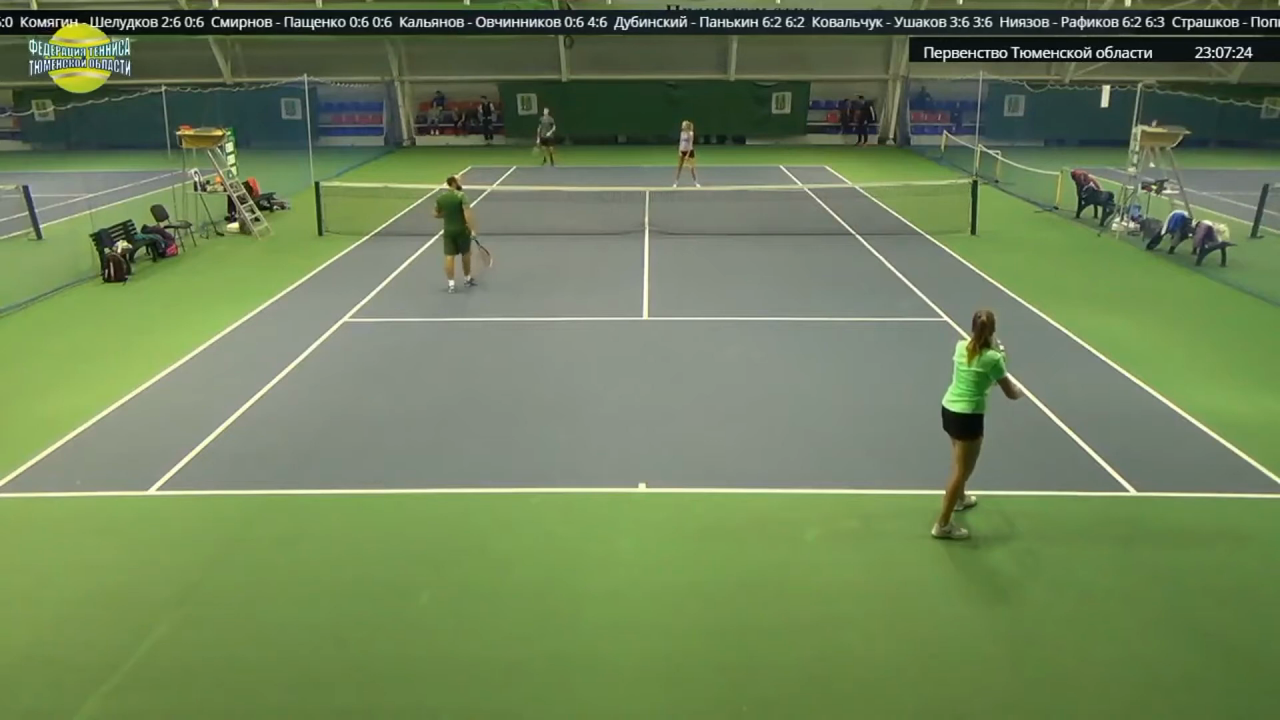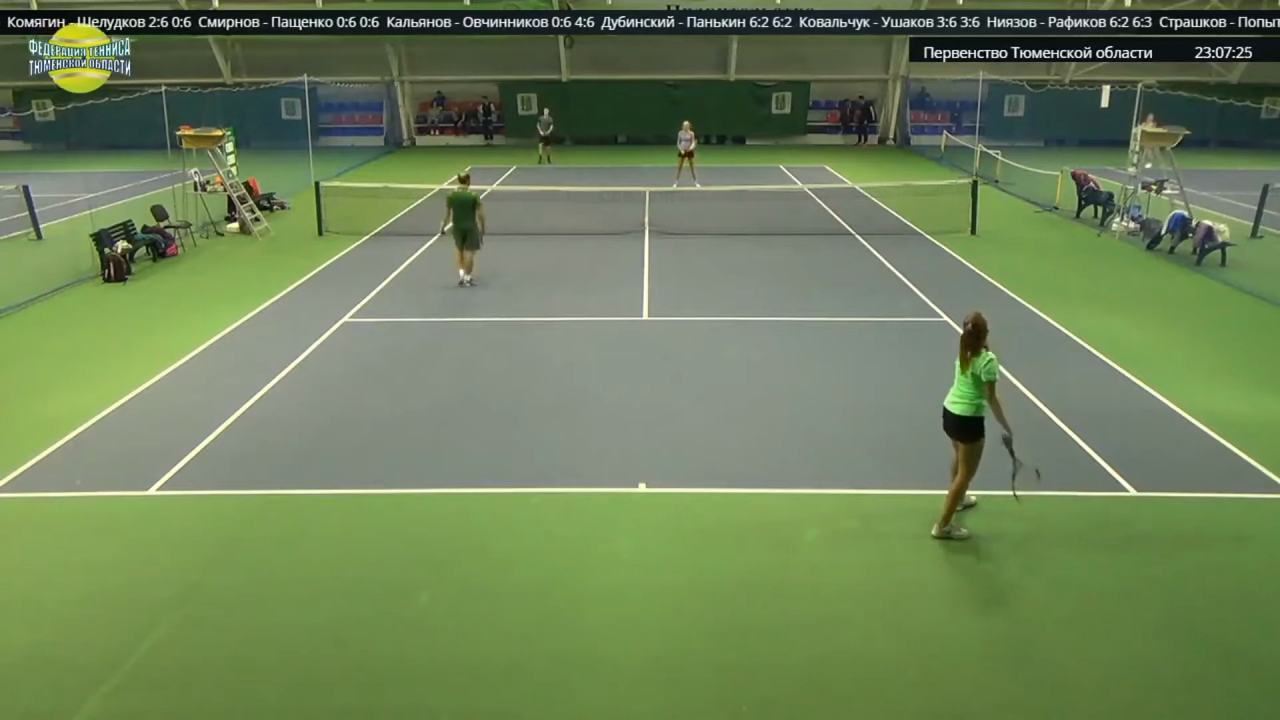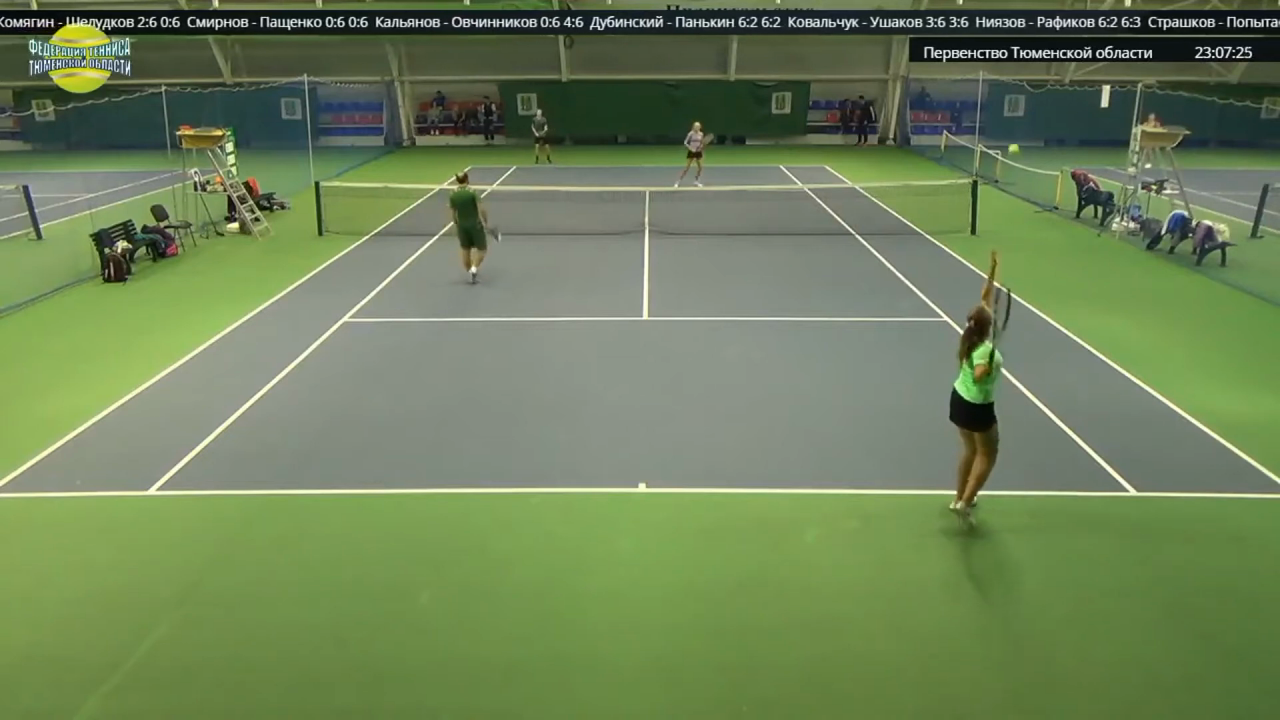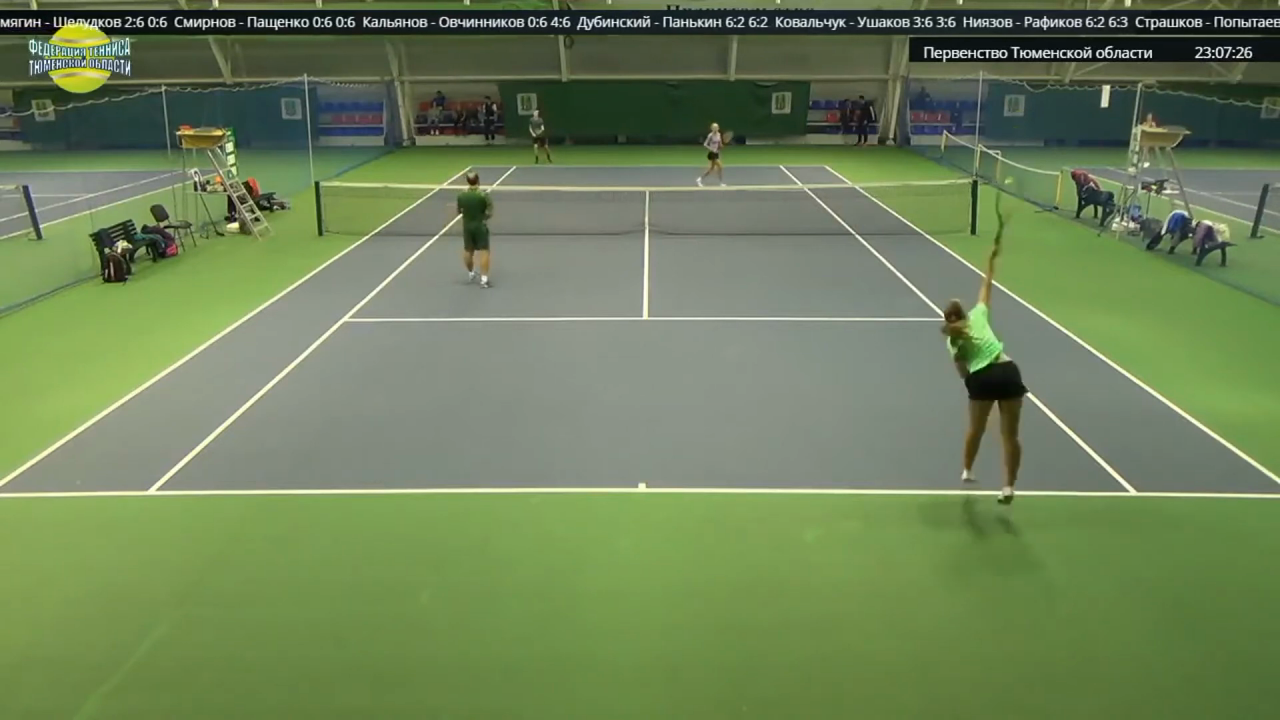
dt=0.5s
person 1, frame 1
left shoulder: (961, 347)
right shoulder: (992, 358)
right elbow: (1010, 393)
right wrist: (1020, 391)
left hip: (948, 410)
right hip: (967, 417)
left knee: (959, 459)
right knee: (962, 471)
left ankle: (959, 498)
right ankle: (943, 525)
person 1, frame 2
left shoulder: (963, 352)
right shoulder: (987, 360)
right elbow: (991, 398)
right wrist: (1005, 425)
left hip: (949, 411)
right hip: (968, 420)
left knee: (959, 459)
right knee: (966, 473)
left ankle: (959, 498)
right ankle: (943, 525)
person 1, frame 3
left shoulder: (972, 337)
right shoulder: (983, 349)
left elbow: (984, 299)
right elbow: (978, 378)
left wrist: (992, 271)
right wrist: (988, 358)
left hip: (958, 401)
right hip: (977, 408)
left knee: (970, 451)
right knee: (989, 456)
left ankle: (961, 498)
right ankle: (966, 500)
person 1, frame 4
left shoulder: (954, 340)
right shoulder: (976, 316)
left elbow: (963, 374)
right elbow: (986, 284)
right wrist: (992, 259)
left hip: (981, 380)
right hip: (1007, 374)
left knee: (976, 429)
right knee: (1010, 436)
left ankle: (967, 471)
right ankle: (1009, 486)
